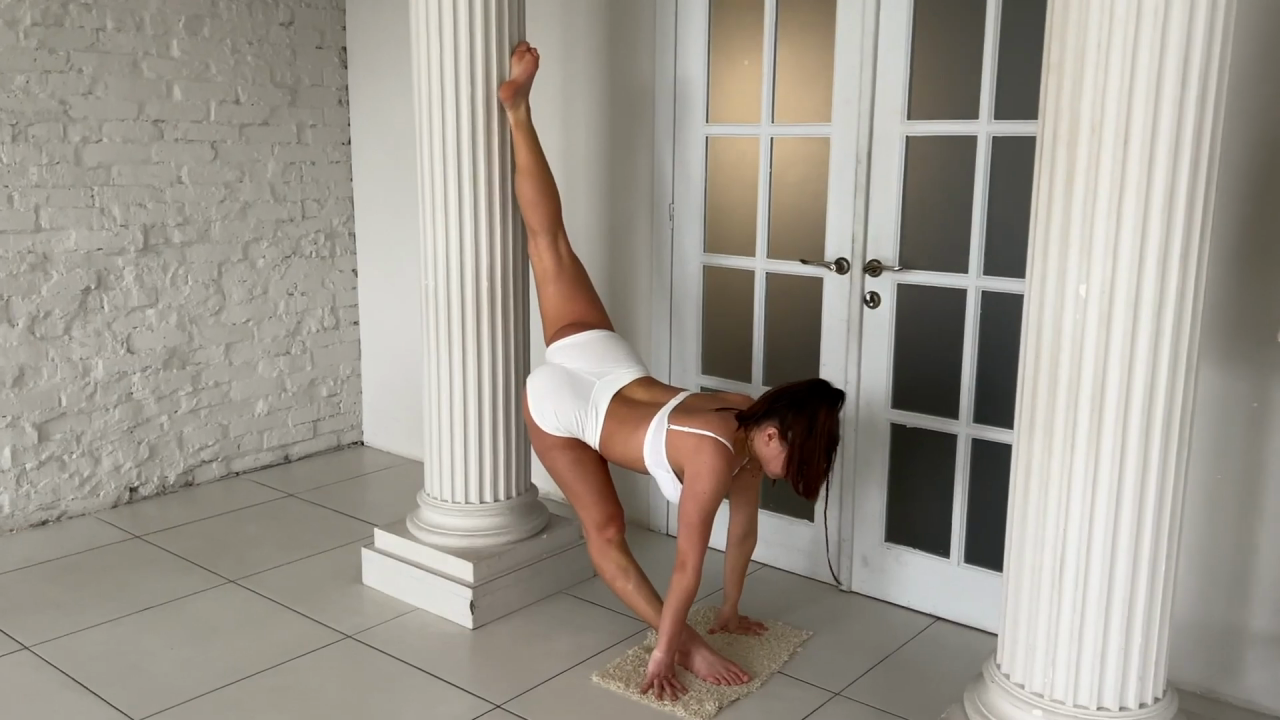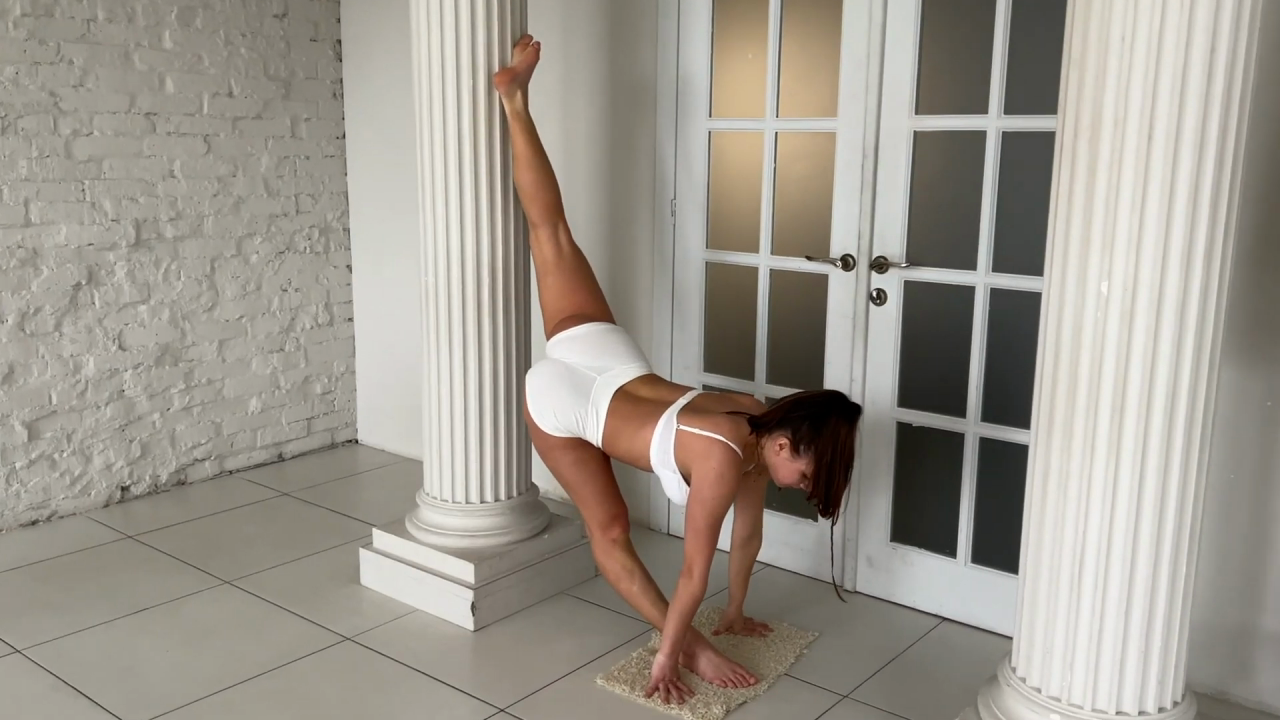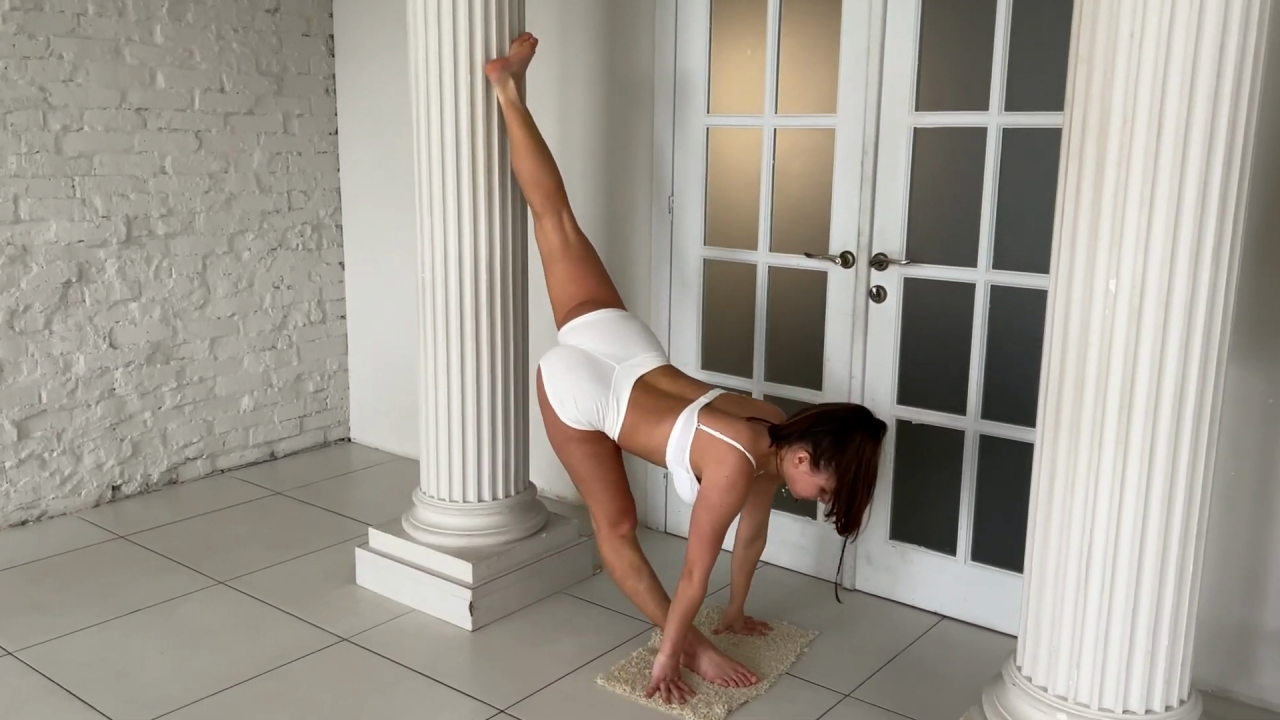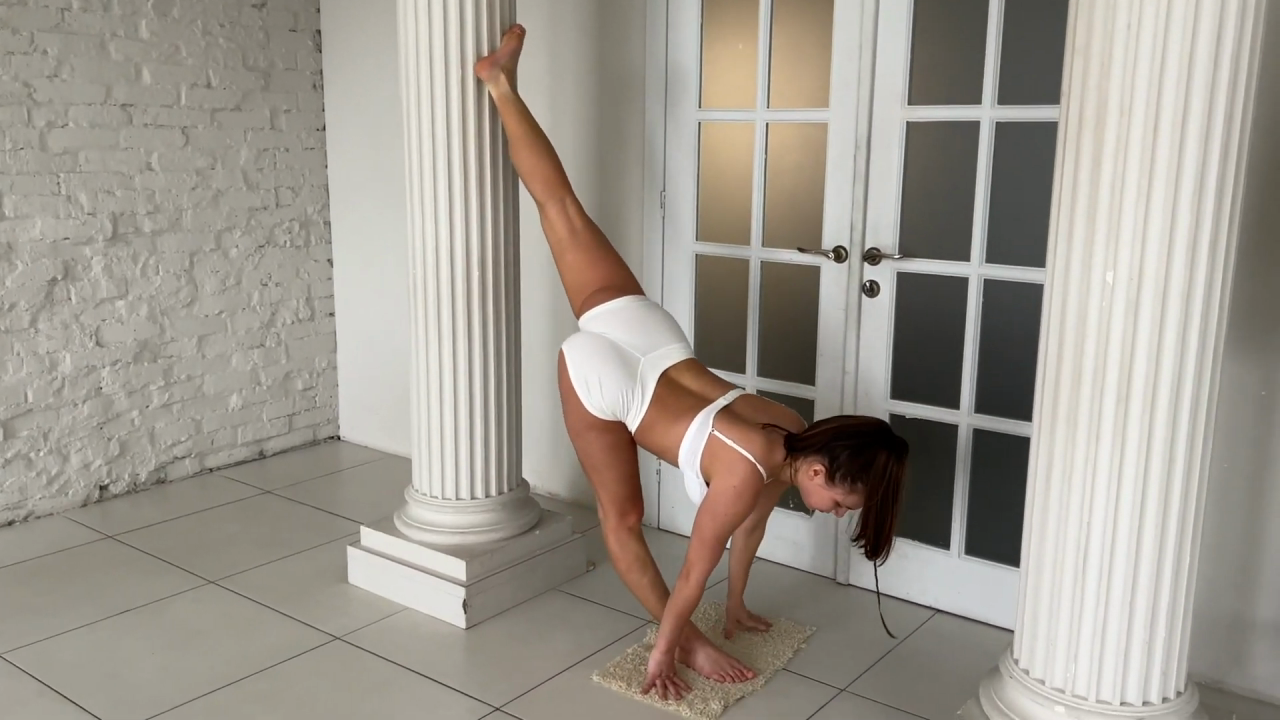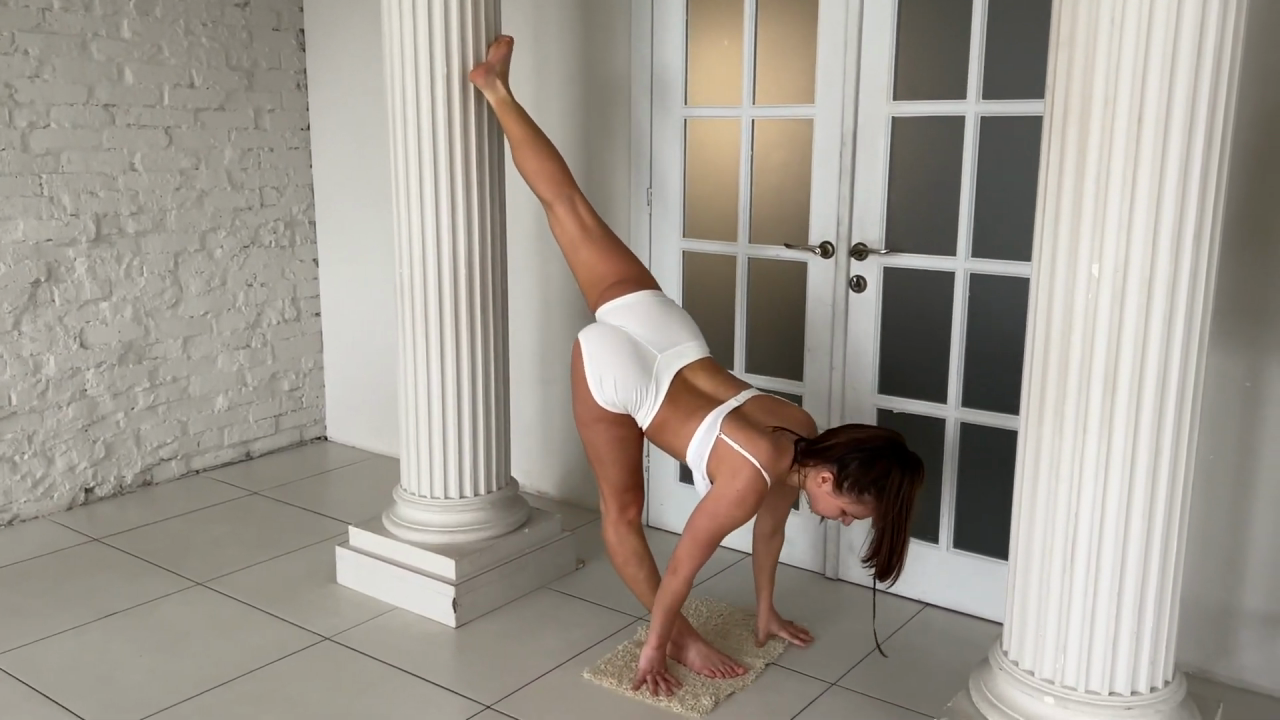
dt=0.3s
person 1, frame 1
left shoulder: (752, 429)
right shoulder: (714, 457)
left elbow: (744, 529)
right elbow: (688, 565)
left wrist: (731, 611)
right wrist: (668, 649)
left hip: (597, 360)
right hip: (558, 399)
left knee: (551, 241)
right knee: (605, 531)
person 1, frame 2
left shoulder: (758, 428)
right shoulder: (723, 460)
left elbow: (749, 531)
right elbow: (694, 572)
left wrist: (736, 614)
right wrist: (673, 653)
left hip: (602, 359)
right hip: (559, 396)
left knee: (555, 234)
right knee: (609, 531)
left ankle: (517, 99)
person 1, frame 3
left shoulder: (775, 434)
right shoulder: (737, 465)
left elbow: (753, 531)
right elbow: (695, 572)
left wrist: (736, 612)
right wrist: (673, 653)
left hip: (615, 344)
right hip: (579, 385)
left knee: (557, 220)
right knee: (616, 525)
left ankle: (511, 89)
person 1, frame 4
left shoulder: (791, 436)
right shoulder: (747, 474)
left elbow: (752, 525)
right elbow: (693, 575)
left wrist: (737, 606)
right wrist: (669, 650)
left hip: (637, 328)
right hip: (601, 371)
right knee: (623, 518)
left ankle: (503, 84)
person 1, frame 5
left shoulder: (802, 434)
right shoulder: (751, 478)
left elbow: (771, 525)
right elbow: (683, 569)
left wrist: (766, 613)
right wrist: (658, 646)
left hip: (653, 325)
right hip: (616, 366)
right knee: (622, 510)
left ankle: (497, 88)
